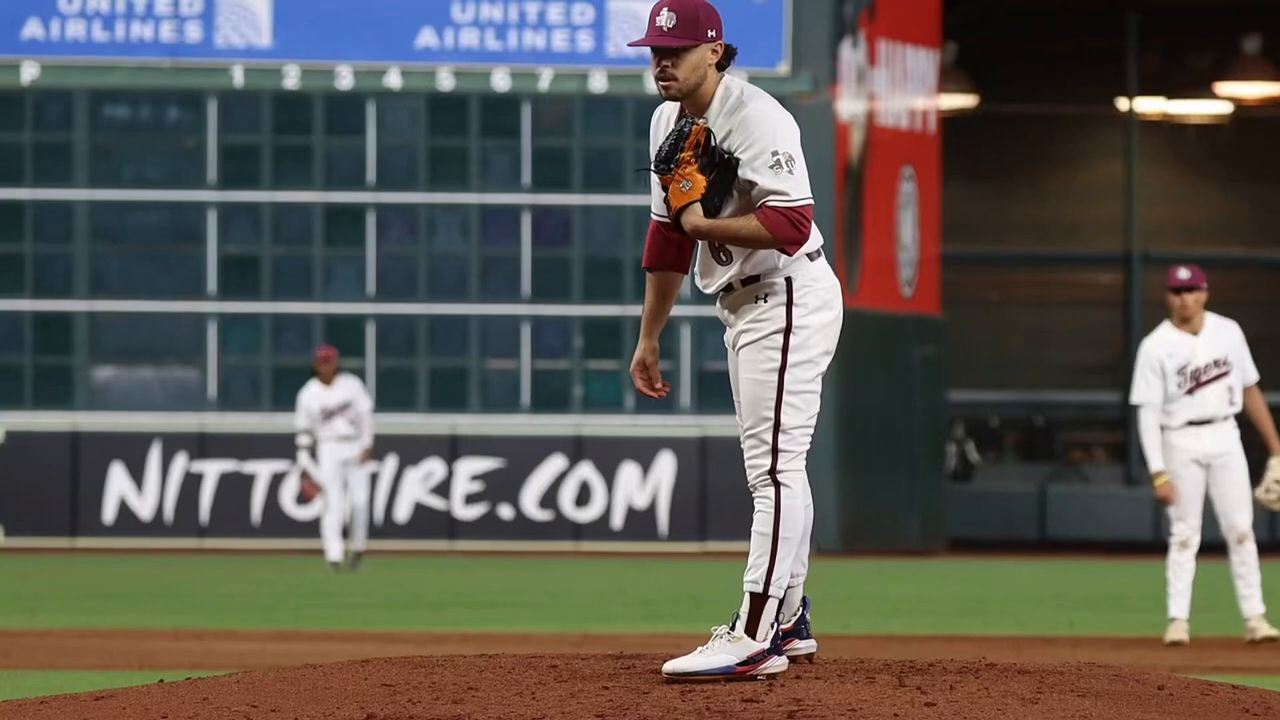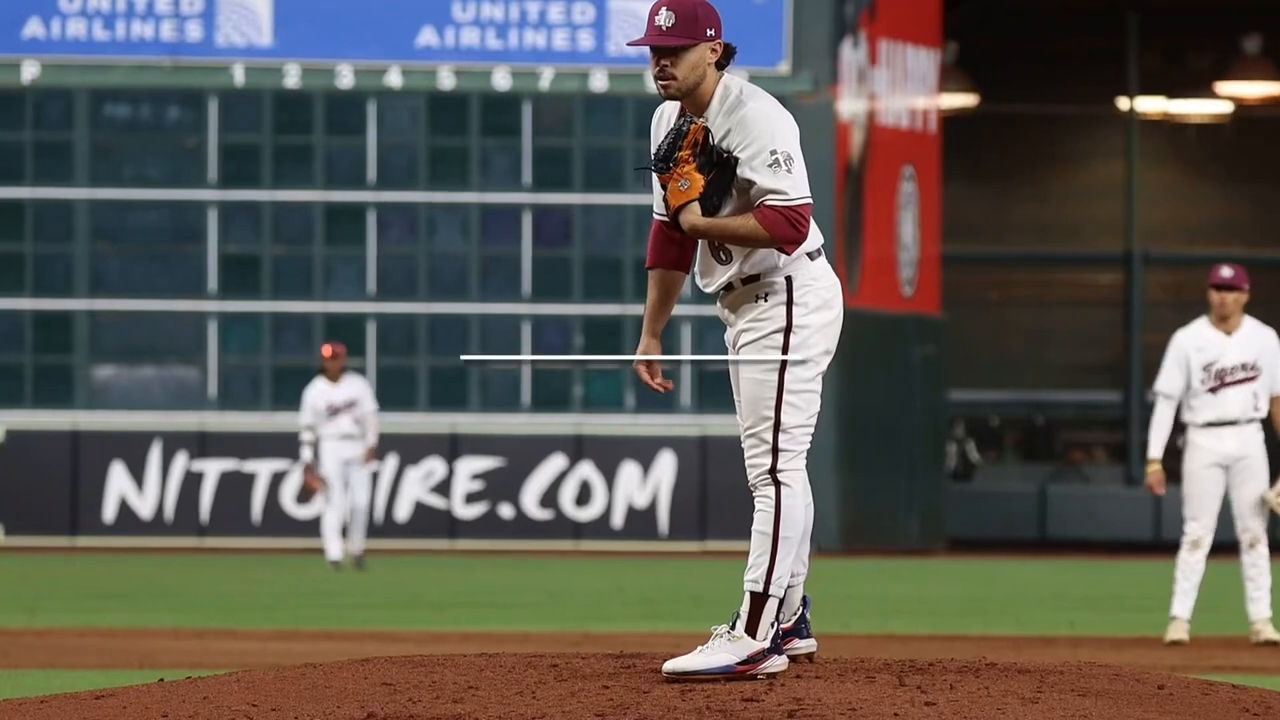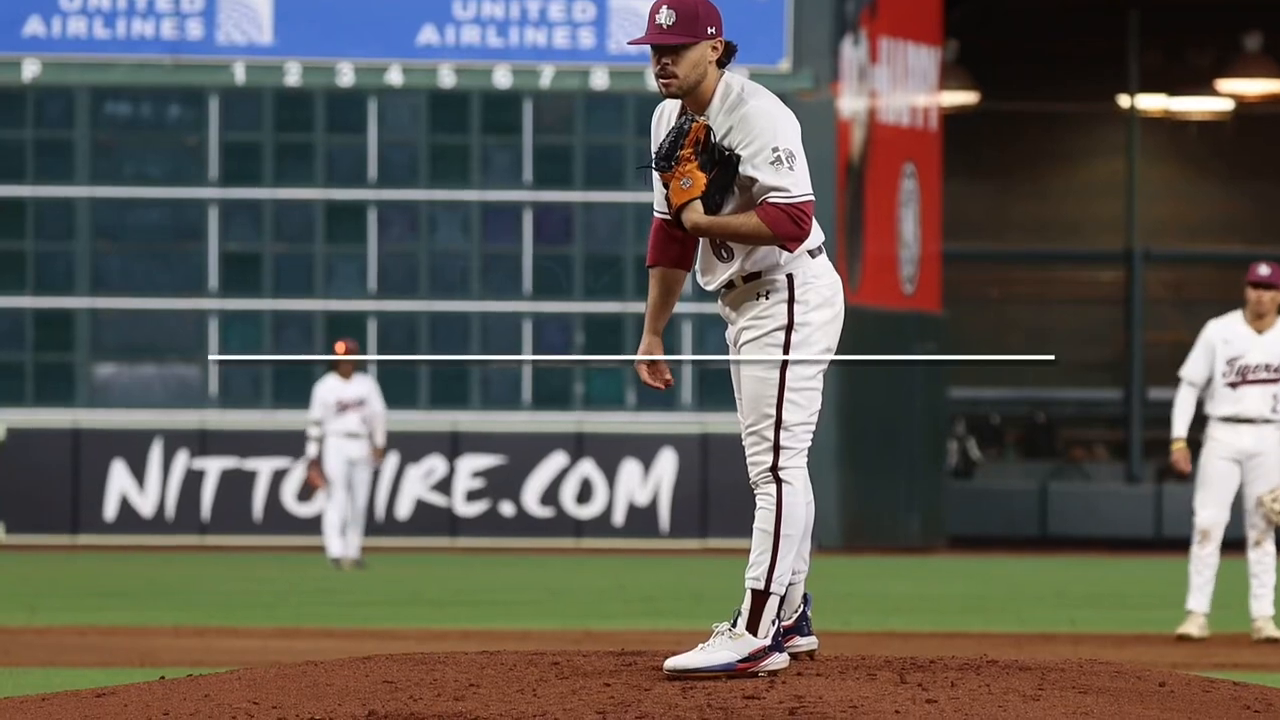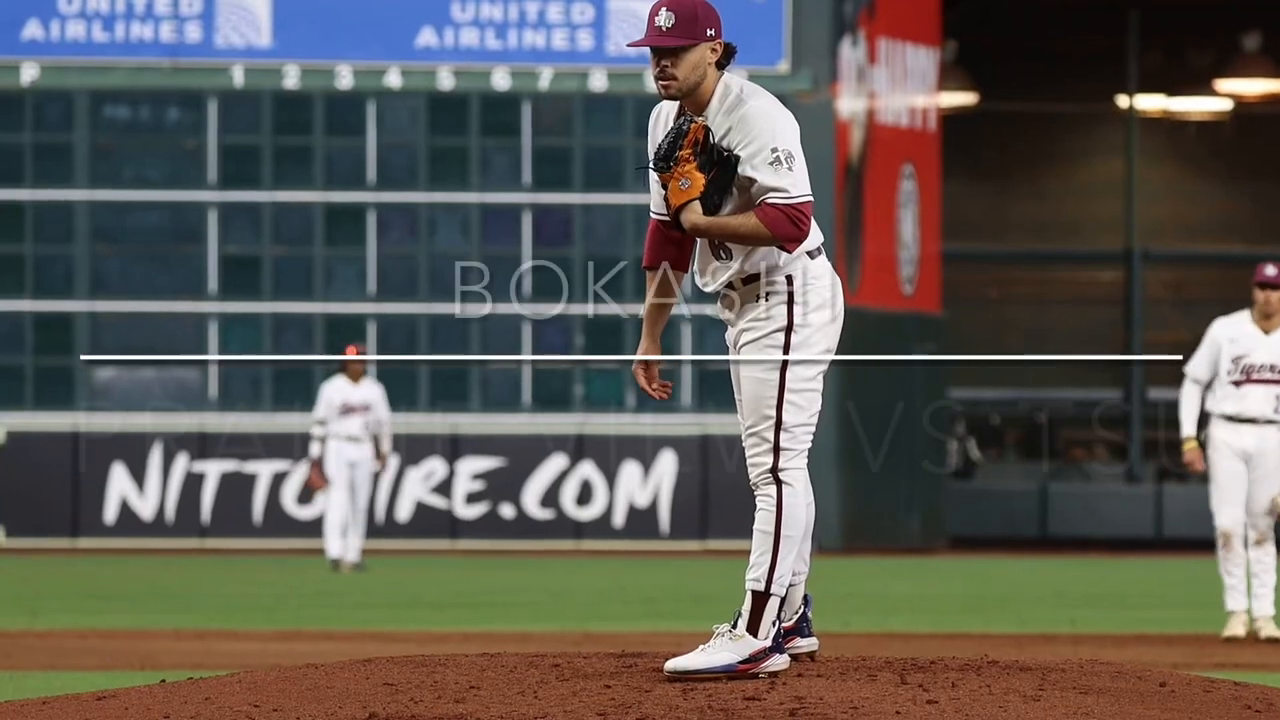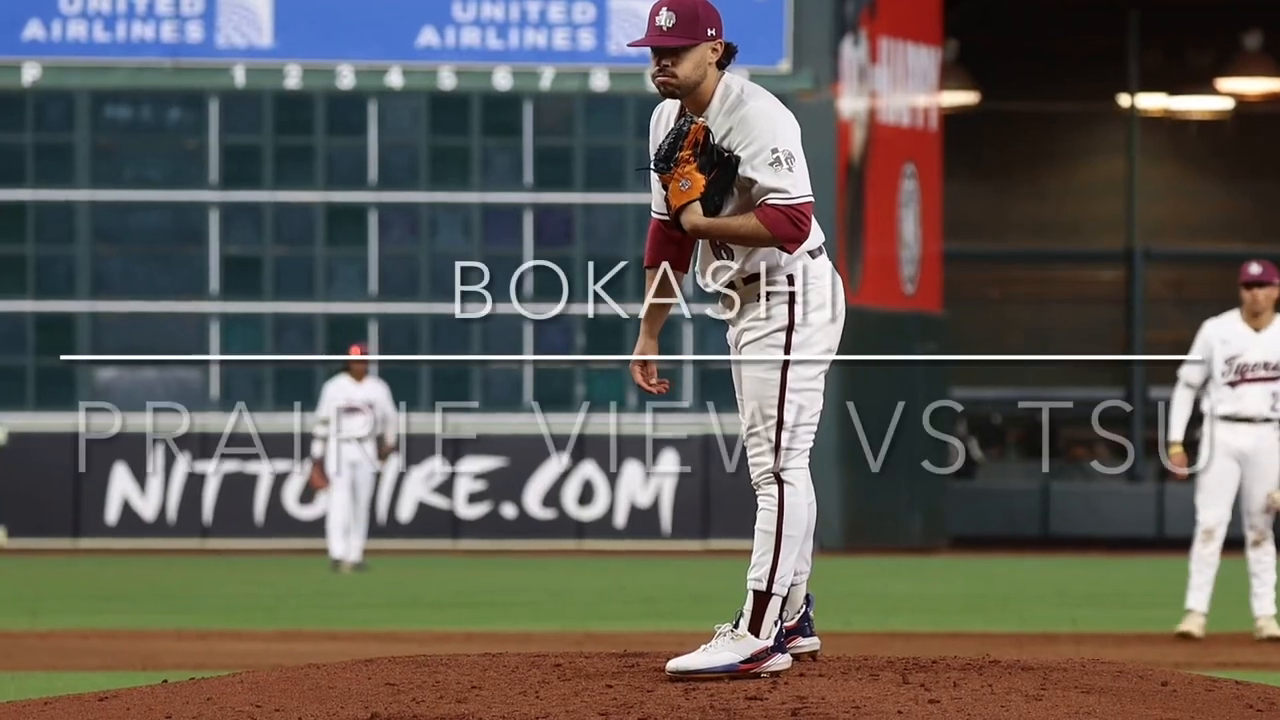
dt=0.3s
person 1, frame 1
left shoulder: (756, 118)
right shoulder: (668, 121)
left elbow: (792, 225)
right elbow: (667, 234)
left wrist: (702, 225)
right wrist: (648, 337)
left hip: (789, 299)
right hip: (743, 305)
left knee: (773, 467)
right knee: (772, 467)
left ankle: (756, 638)
right ankle: (788, 620)
person 1, frame 2
left shoulder: (754, 116)
right shoulder: (667, 120)
left elbow: (789, 224)
right elbow: (669, 233)
left wrist: (701, 223)
right wrist: (651, 334)
left hip: (788, 299)
right hip: (742, 303)
left knee: (773, 466)
right knee: (773, 465)
left ankle: (757, 637)
right ankle: (788, 620)
person 1, frame 3
left shoulder: (757, 114)
right shoulder: (668, 117)
left elbow: (791, 220)
right elbow: (669, 230)
left wrist: (703, 221)
right wrist: (652, 333)
left hip: (790, 297)
right hip: (744, 301)
left knee: (775, 463)
right knee: (773, 463)
left ankle: (757, 635)
right ankle: (789, 617)
person 1, frame 4
left shoulder: (755, 115)
right shoulder: (665, 120)
left elbow: (791, 222)
right elbow: (667, 232)
left wrist: (701, 222)
right wrist: (650, 336)
left hip: (788, 298)
right hip: (742, 302)
left knee: (774, 465)
right knee: (773, 464)
left ankle: (758, 636)
right ankle: (789, 618)
person 1, frame 5
left shoulder: (756, 116)
right shoulder: (666, 119)
left elbow: (790, 223)
right elbow: (666, 233)
left wrist: (701, 223)
right wrist: (648, 334)
left hip: (790, 298)
right hip: (745, 301)
left knee: (777, 465)
right knee: (775, 465)
left ankle: (759, 635)
right ankle: (791, 617)
person 2, frame 1
left shoulder: (1229, 332)
right shoulder: (1154, 346)
right elbow: (1148, 414)
right wrist: (1159, 473)
left hip: (1225, 438)
right hip: (1181, 443)
left knee: (1240, 528)
right knee: (1184, 534)
right ankle: (1178, 620)
person 2, frame 2
right shoulder: (1187, 339)
right elbow: (1166, 400)
right wrist: (1154, 459)
left hip: (1249, 441)
right hip: (1204, 443)
right knee: (1196, 532)
right ankle: (1179, 619)
person 2, frame 3
right shoulder: (1218, 331)
right elbow: (1189, 386)
right wrist: (1178, 440)
right hip: (1222, 437)
right knee: (1207, 523)
right ankle: (1196, 614)
person 2, frame 4
right shoulder: (1224, 329)
right elbow: (1193, 383)
right wrist: (1189, 439)
right hip: (1225, 435)
right knee: (1228, 523)
right ankle: (1238, 612)
person 2, frame 5
right shoulder: (1215, 330)
right elbow: (1186, 386)
right wrist: (1175, 442)
right hip: (1220, 435)
right knee: (1211, 522)
right ankle: (1196, 611)
person 3, frame 1
left shoulder: (862, 45)
right shoulder: (846, 47)
left elbow: (865, 88)
right elbow: (844, 91)
left hip: (859, 121)
right hip: (849, 122)
left knee: (857, 193)
right knee: (848, 194)
left ankle: (854, 276)
right ankle: (849, 275)
person 3, frame 2
left shoulder: (864, 45)
right shoulder: (847, 47)
left elbow: (866, 87)
right elbow: (844, 90)
left hip: (860, 121)
right hip: (849, 121)
left knee: (857, 192)
right knee: (848, 195)
left ankle: (854, 275)
right ankle: (849, 274)
person 3, frame 3
left shoulder: (864, 42)
right shoulder: (847, 44)
left elbow: (866, 83)
right elbow: (845, 87)
left hip: (860, 118)
right hip: (850, 118)
left knee: (857, 190)
right knee: (849, 192)
left ankle: (855, 271)
right ankle: (850, 272)
person 3, frame 4
left shoulder: (863, 43)
right shoulder: (846, 45)
left elbow: (865, 86)
right elbow: (843, 89)
left hip: (859, 119)
right hip: (848, 120)
left knee: (857, 194)
right knee: (848, 194)
left ankle: (855, 273)
right ankle: (849, 273)
person 3, frame 5
left shoulder: (864, 42)
right shoulder: (847, 44)
left elbow: (866, 85)
right elbow: (845, 87)
left hip: (860, 118)
right hip: (849, 119)
left knee: (857, 191)
right knee: (849, 192)
left ankle: (856, 272)
right ankle: (850, 272)
person 4, frame 1
left shoulder: (352, 383)
right shoulder: (307, 395)
left elbow: (366, 415)
right elbow: (303, 431)
left wrist: (367, 446)
right wrist: (304, 465)
left hip: (356, 449)
right hip: (329, 450)
left knee: (360, 501)
right knee: (333, 504)
left ankle: (358, 547)
right ankle: (334, 557)
person 4, frame 2
left shoulder: (358, 382)
right shoulder: (313, 391)
left elbow: (370, 414)
right elbow: (307, 427)
left wrist: (372, 445)
right wrist: (308, 462)
left hip: (358, 448)
right hip: (331, 448)
left knee: (361, 502)
right knee: (333, 503)
left ankle: (356, 551)
right ankle: (334, 557)
person 4, frame 3
left shoulder: (368, 383)
right shoulder: (323, 386)
left elbow: (378, 415)
right elbow: (315, 422)
left wrist: (380, 446)
right wrist: (313, 458)
left hip: (363, 448)
right hip: (335, 446)
left knee: (359, 503)
right knee: (336, 501)
left ankle: (353, 554)
right ankle: (335, 555)
person 4, frame 4
left shoulder: (375, 388)
right shoulder: (330, 387)
left elbow: (384, 421)
right elbow: (319, 422)
left wrist: (384, 453)
right wrist: (315, 458)
left hip: (364, 451)
right hip: (337, 448)
left knee: (360, 505)
right knee: (337, 502)
left ankle: (353, 557)
right ankle: (335, 555)
person 4, frame 5
left shoulder: (379, 387)
right shoulder: (333, 386)
left elbow: (390, 417)
right elbow: (322, 422)
left wrist: (389, 443)
right wrist: (317, 458)
left hip: (366, 450)
right hip: (338, 449)
left knee: (361, 505)
right knee: (339, 502)
left ankle: (355, 556)
right ankle: (338, 555)
